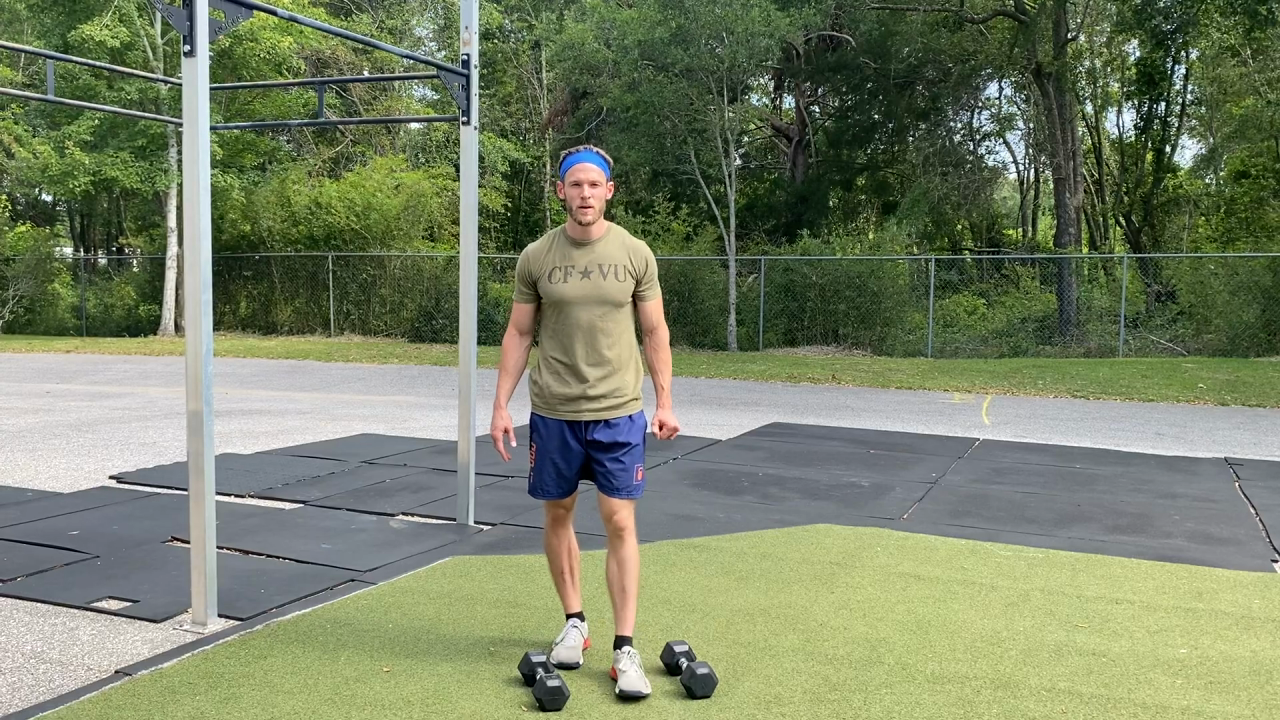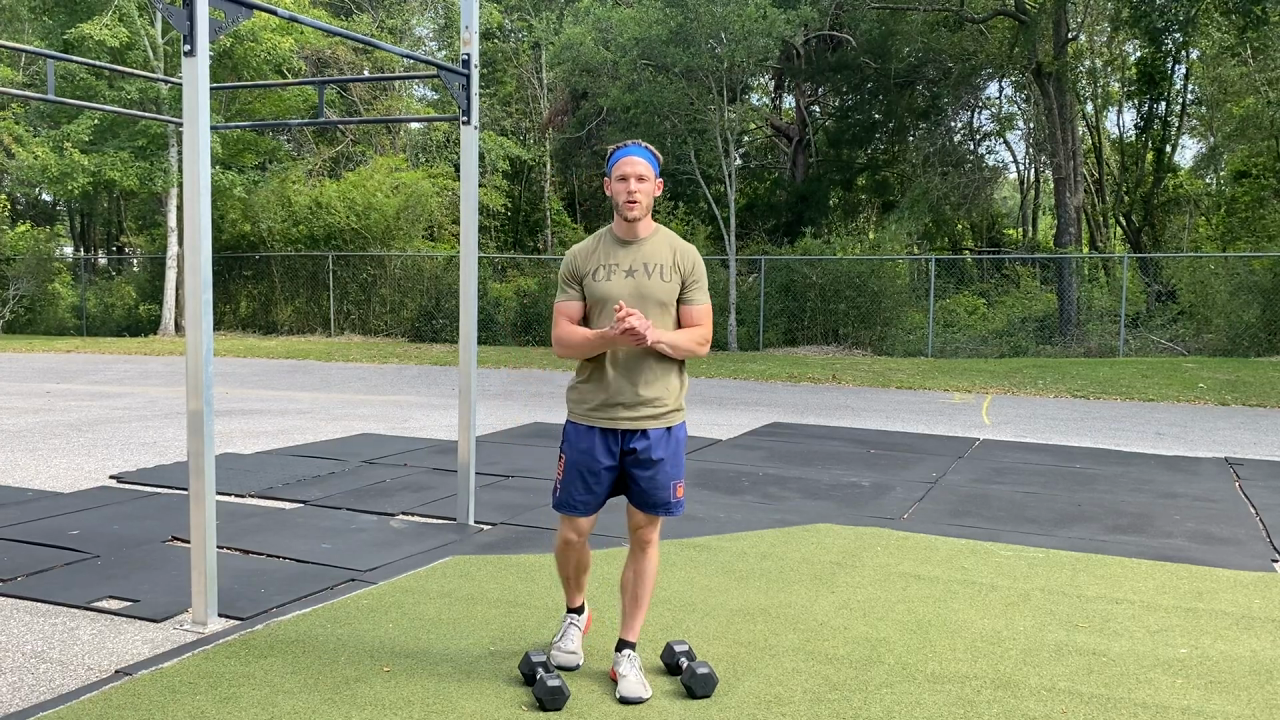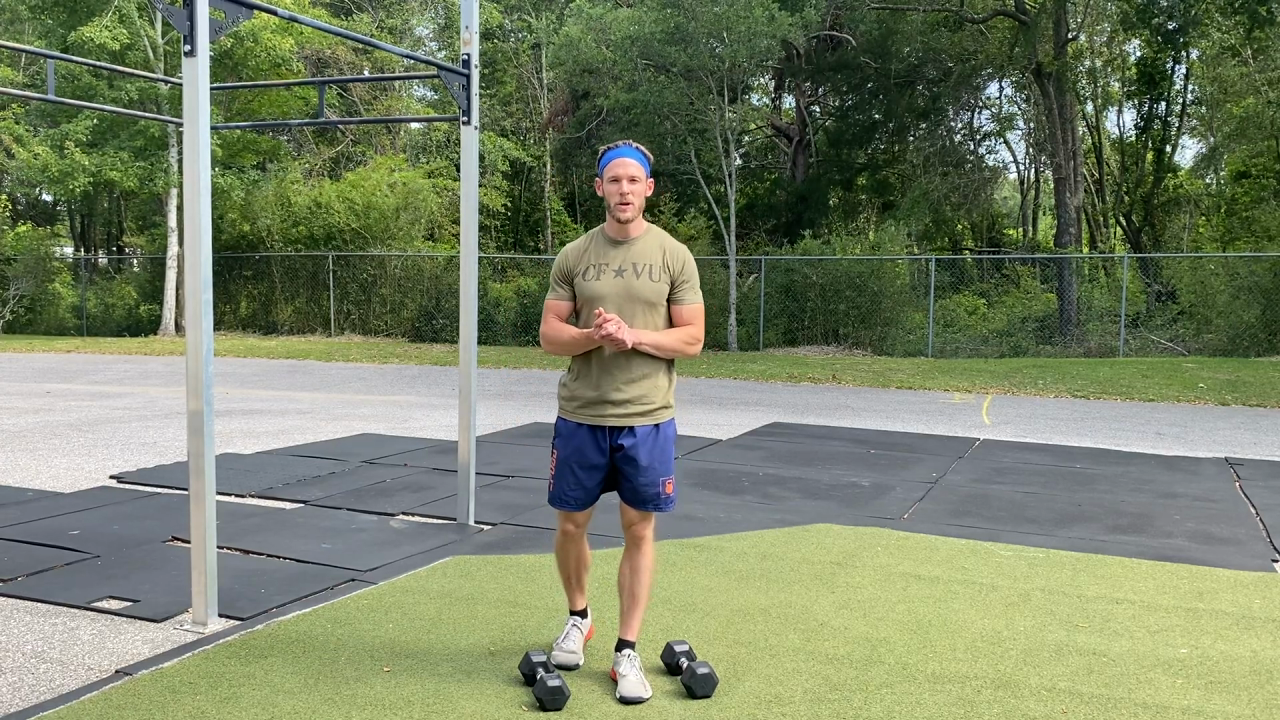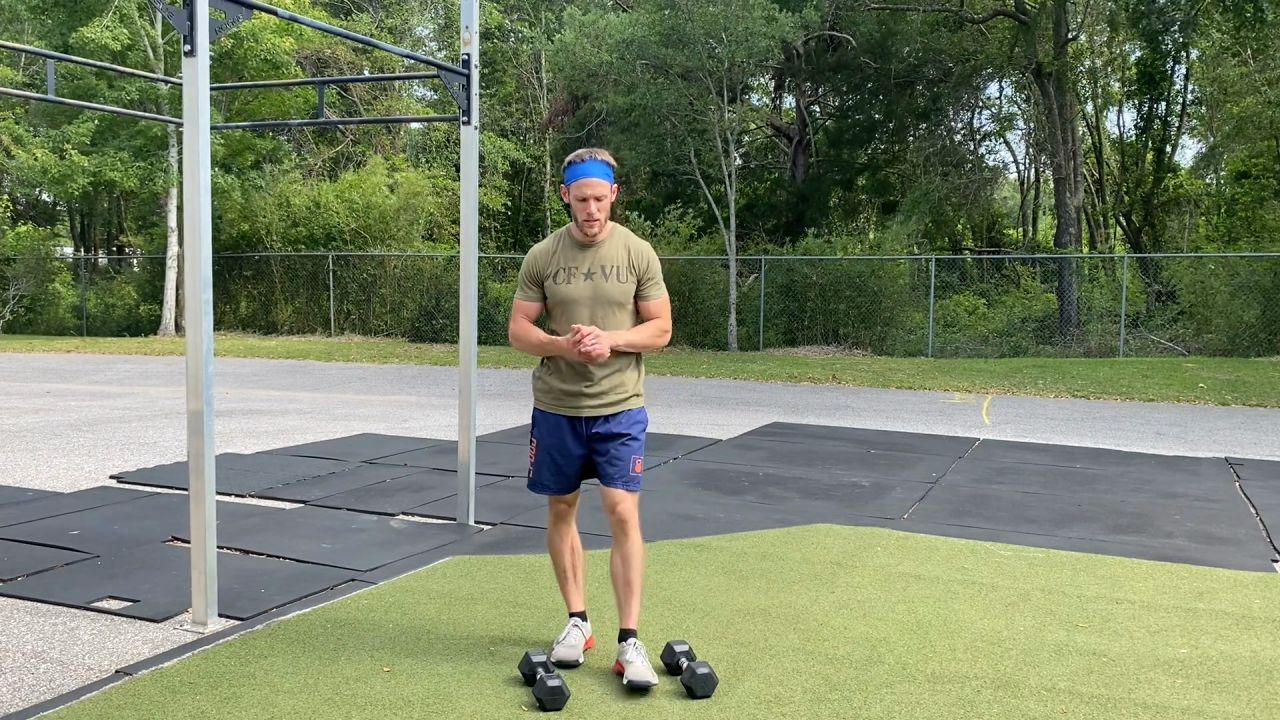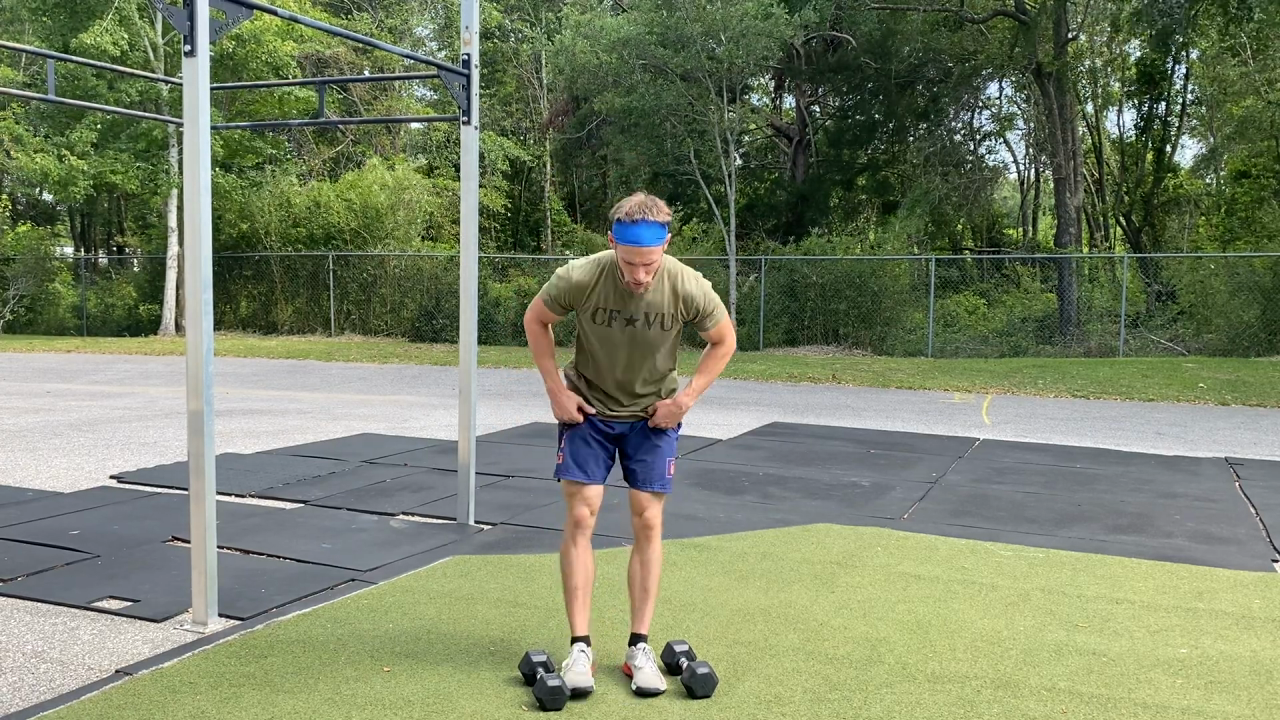
dt=1s
person 1, frame 1
left shoulder: (635, 253)
right shoulder: (535, 256)
left elbow: (654, 330)
right elbow: (519, 333)
left wrist: (665, 401)
right wrist: (501, 405)
left hip: (619, 410)
right hip: (554, 410)
left knee: (619, 523)
right knee: (558, 514)
left ankle: (624, 649)
right ankle: (574, 622)
person 1, frame 2
left shoulder: (682, 255)
right shoulder: (580, 256)
left elbow: (700, 339)
right elbow: (561, 338)
left wrist: (650, 335)
right wrist: (610, 336)
left hip: (658, 421)
right hip: (591, 419)
left knee: (644, 535)
right knee: (573, 532)
left ankle: (627, 653)
right ankle: (575, 613)
person 1, frame 3
left shoulder: (674, 255)
right shoulder: (573, 255)
left elbow: (692, 339)
right elbow: (549, 335)
left wrist: (633, 336)
right wrist: (594, 336)
left hip: (647, 419)
right hip: (580, 416)
left knee: (638, 532)
right knee: (571, 525)
left ankle: (627, 651)
right ankle: (578, 617)
person 1, frame 4
left shoulder: (637, 252)
right shoulder: (542, 256)
left elbow: (660, 327)
right elbow: (519, 328)
left wrist: (608, 339)
right wrist: (560, 343)
left hip: (619, 407)
right hip: (557, 407)
left knee: (623, 514)
right knee: (562, 511)
left ankle: (630, 641)
right ankle: (578, 621)
person 1, frame 5
left shoulder: (690, 287)
right shoulder: (578, 276)
left elbow: (723, 341)
right elbow: (536, 320)
left wrist: (683, 402)
right wrist: (557, 389)
left hip: (651, 414)
right hip: (588, 410)
left knee: (647, 521)
right knee: (580, 519)
left ankle: (639, 647)
right ankle: (580, 647)
